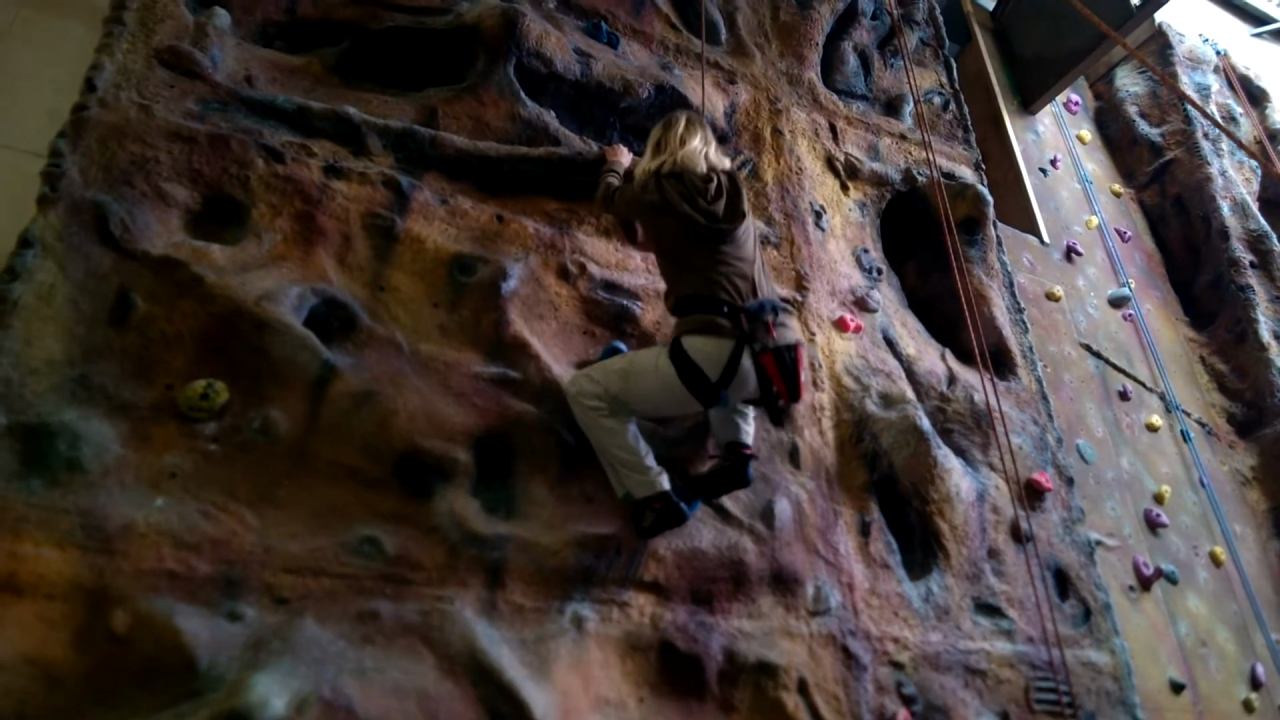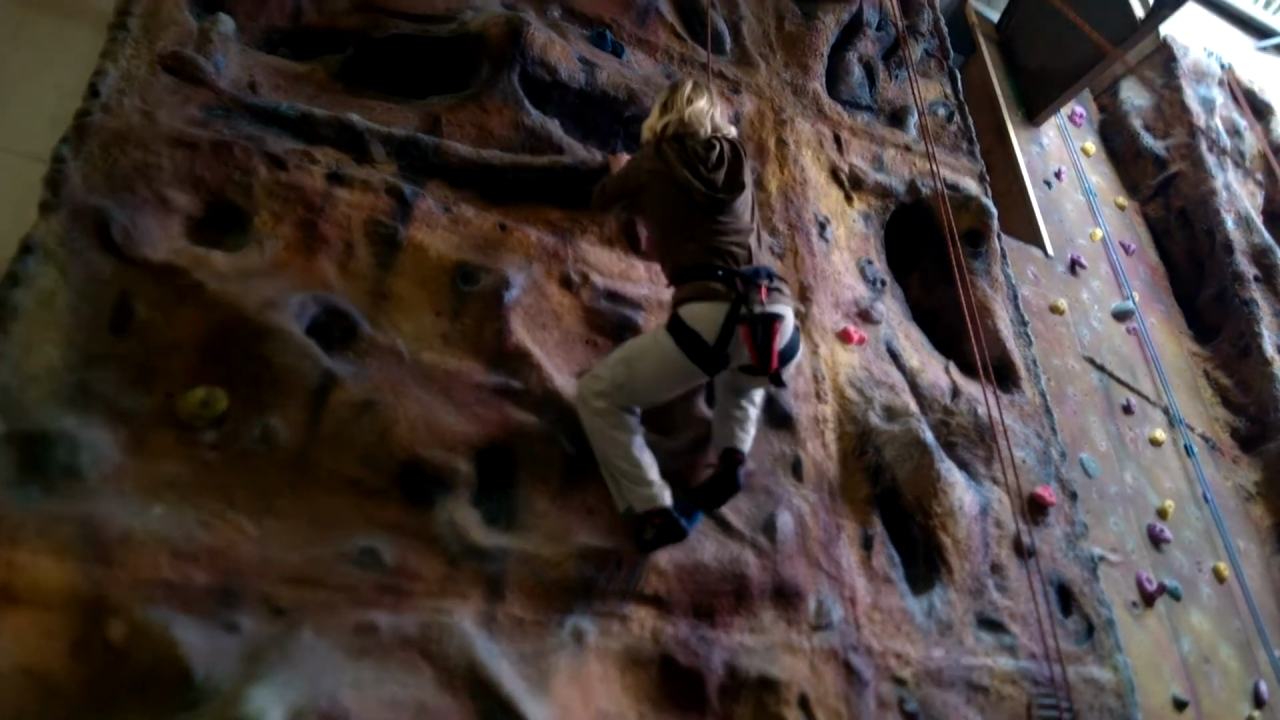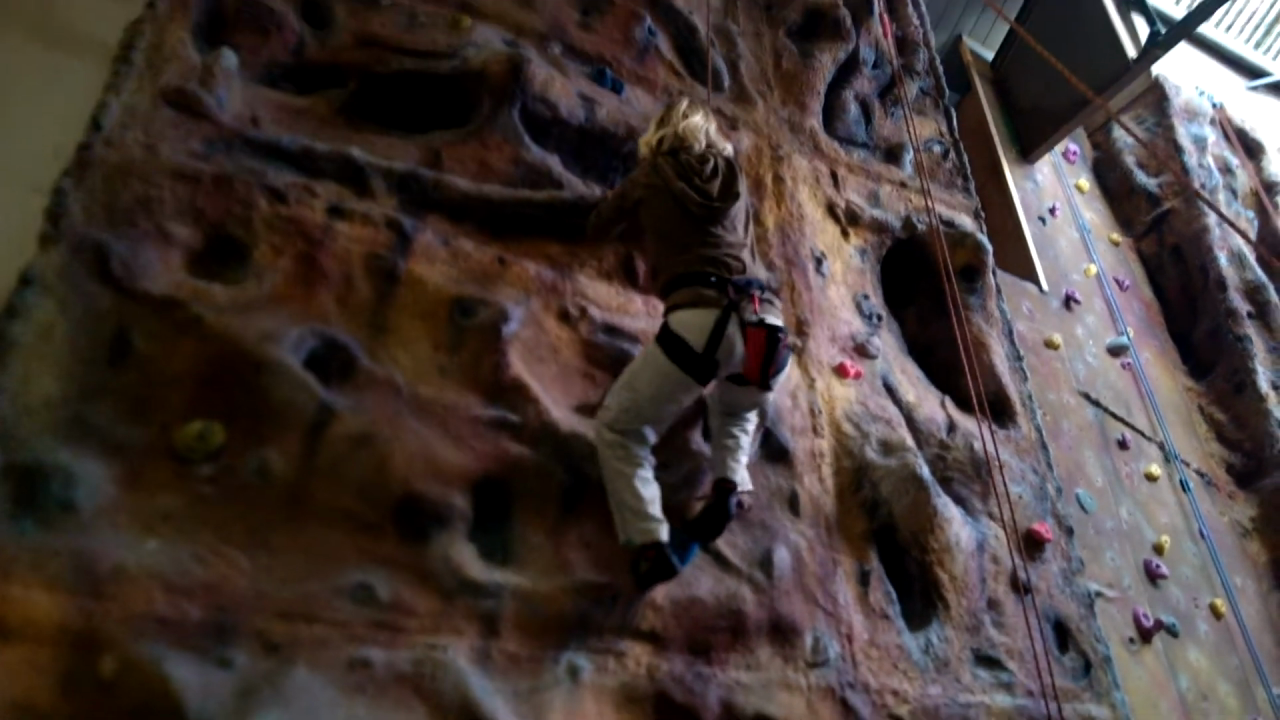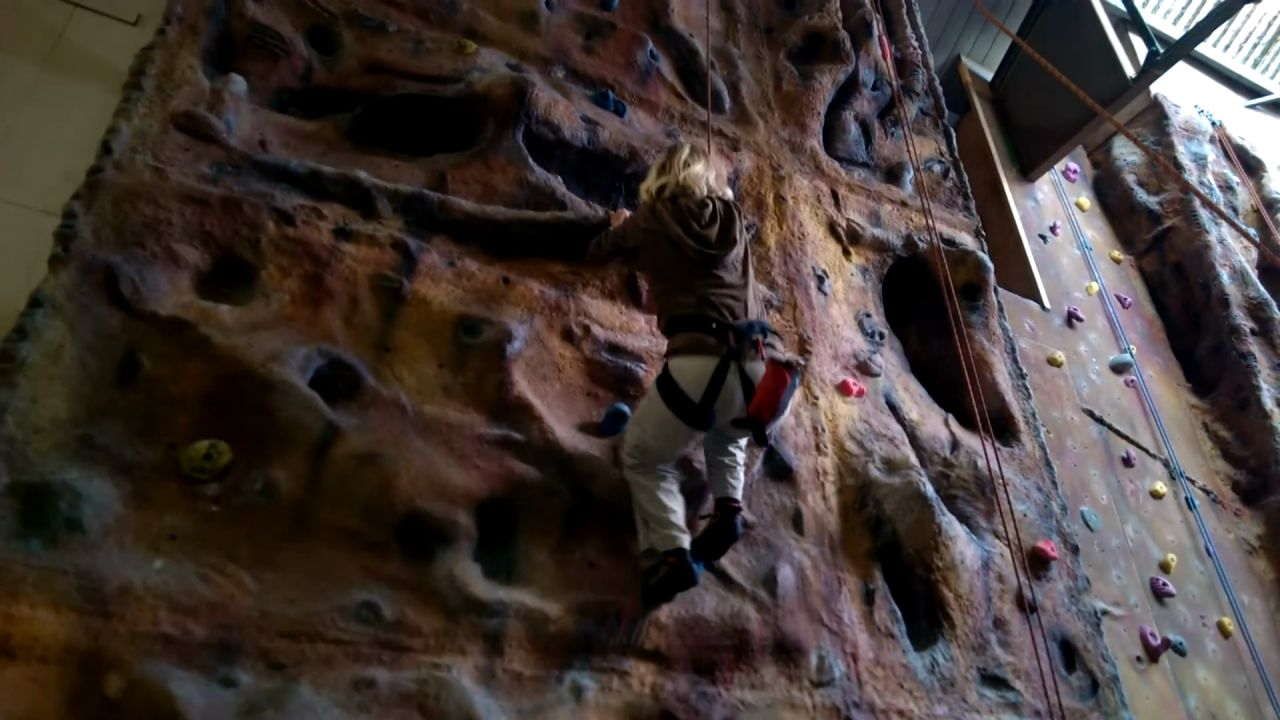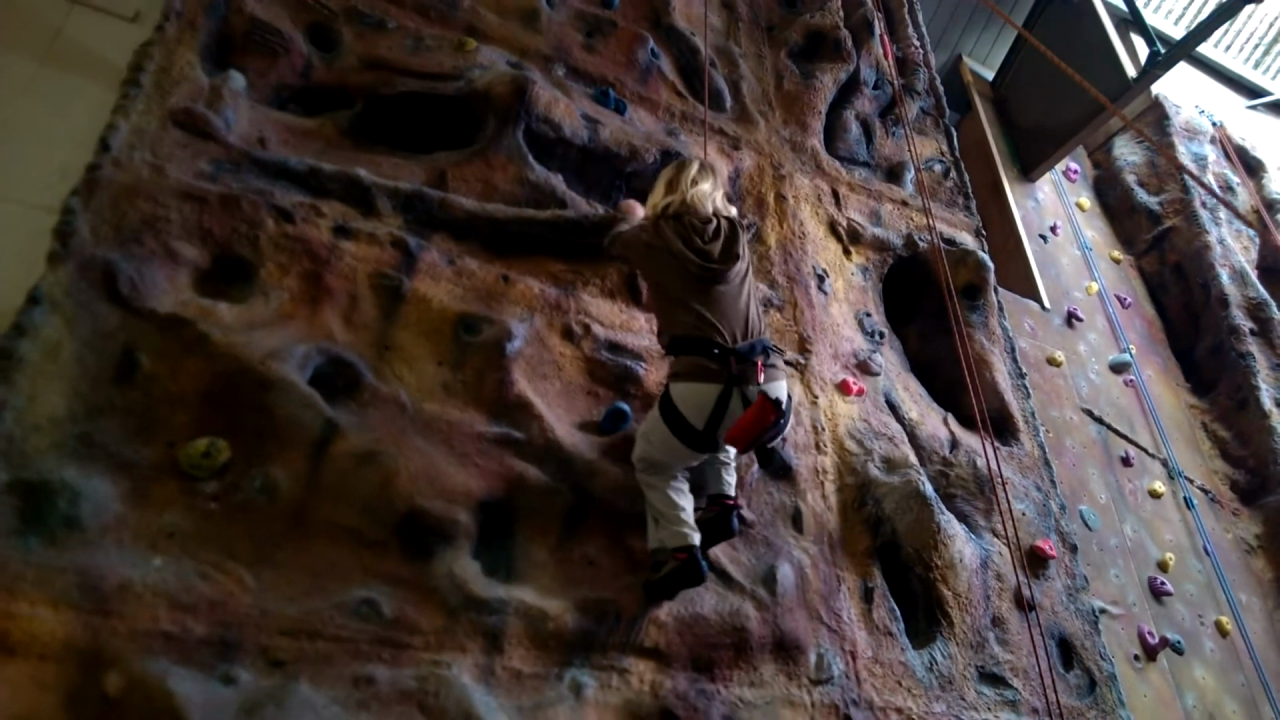
dt=0.3s
person 1, frame 1
left shoulder: (651, 195)
right shoulder: (734, 190)
left elbow: (608, 196)
left wrist: (615, 164)
left hip: (715, 356)
left knee: (587, 390)
left ankle: (656, 497)
right ankle: (737, 451)
person 1, frame 2
left shoulder: (651, 162)
right shoulder: (737, 162)
left elbow: (603, 200)
left wrist: (622, 172)
left hip: (709, 317)
right hip: (776, 318)
left knee: (598, 394)
right knee: (743, 377)
left ankle: (655, 510)
right ankle: (732, 460)
person 1, frame 3
left shoulder: (649, 177)
right shoulder: (732, 178)
left elbow: (598, 228)
left wrist: (630, 215)
left hip: (700, 324)
right hip: (764, 326)
left knee: (617, 429)
right knee: (736, 404)
left ankle: (652, 545)
right ankle: (727, 489)
person 1, frame 4
left shoulder: (649, 221)
right shoulder: (729, 219)
left elbow: (600, 251)
left wrist: (622, 225)
left hip: (701, 367)
right hip: (764, 371)
left knee: (642, 458)
right knee: (724, 427)
left ankle: (671, 554)
right ankle: (728, 508)
person 1, frame 5
left shoulder: (653, 236)
right shoulder: (733, 234)
left elbow: (616, 243)
left wrist: (634, 219)
left hip: (702, 389)
right hip: (768, 395)
left knee: (653, 462)
left ankle: (681, 551)
right ankle: (722, 504)
